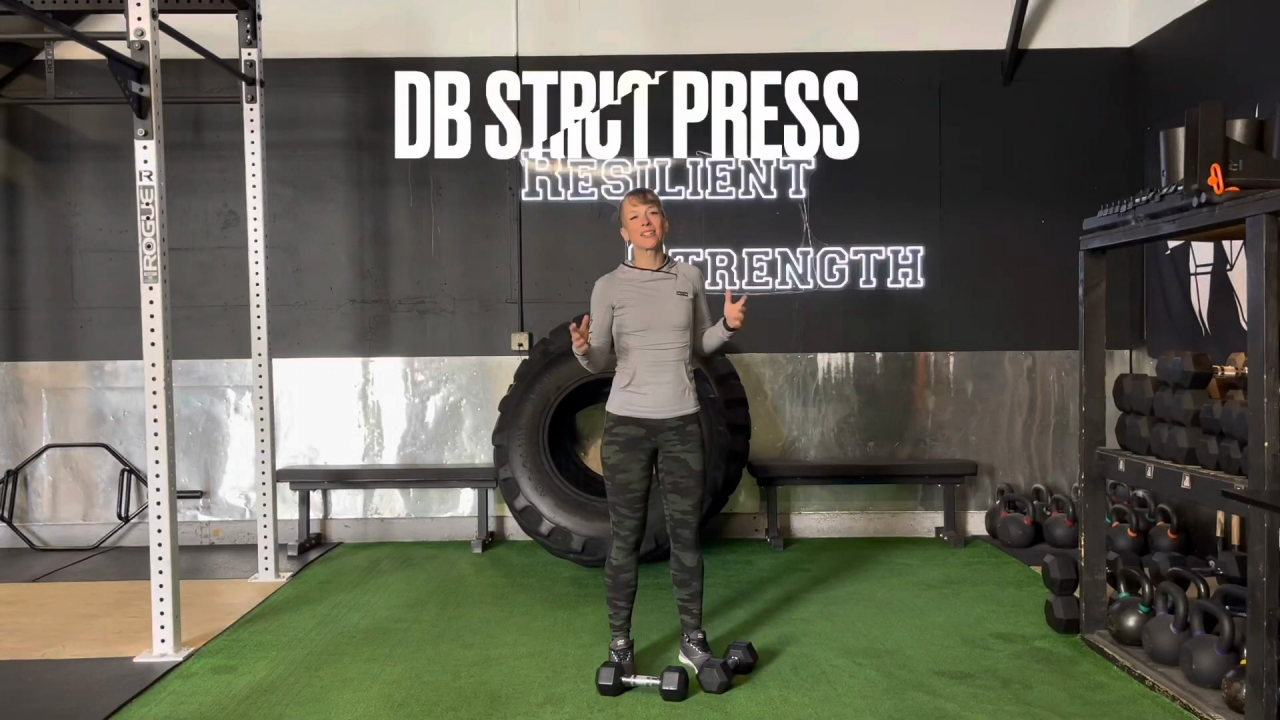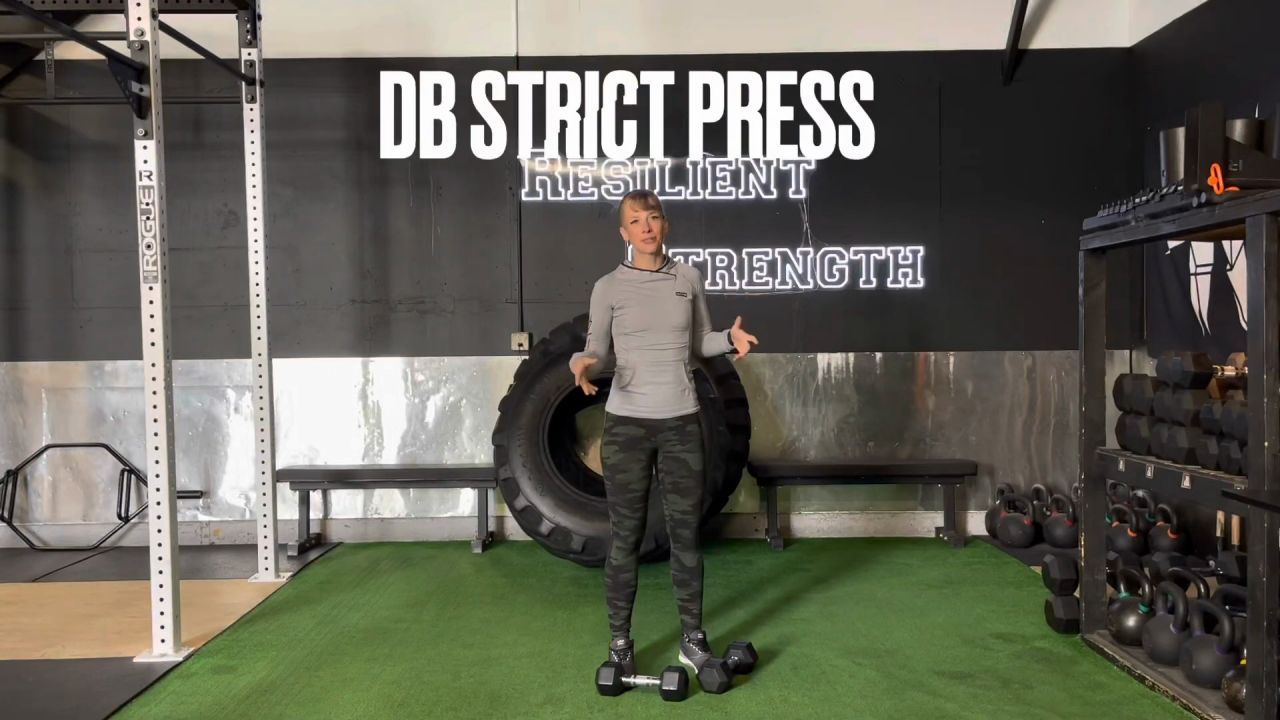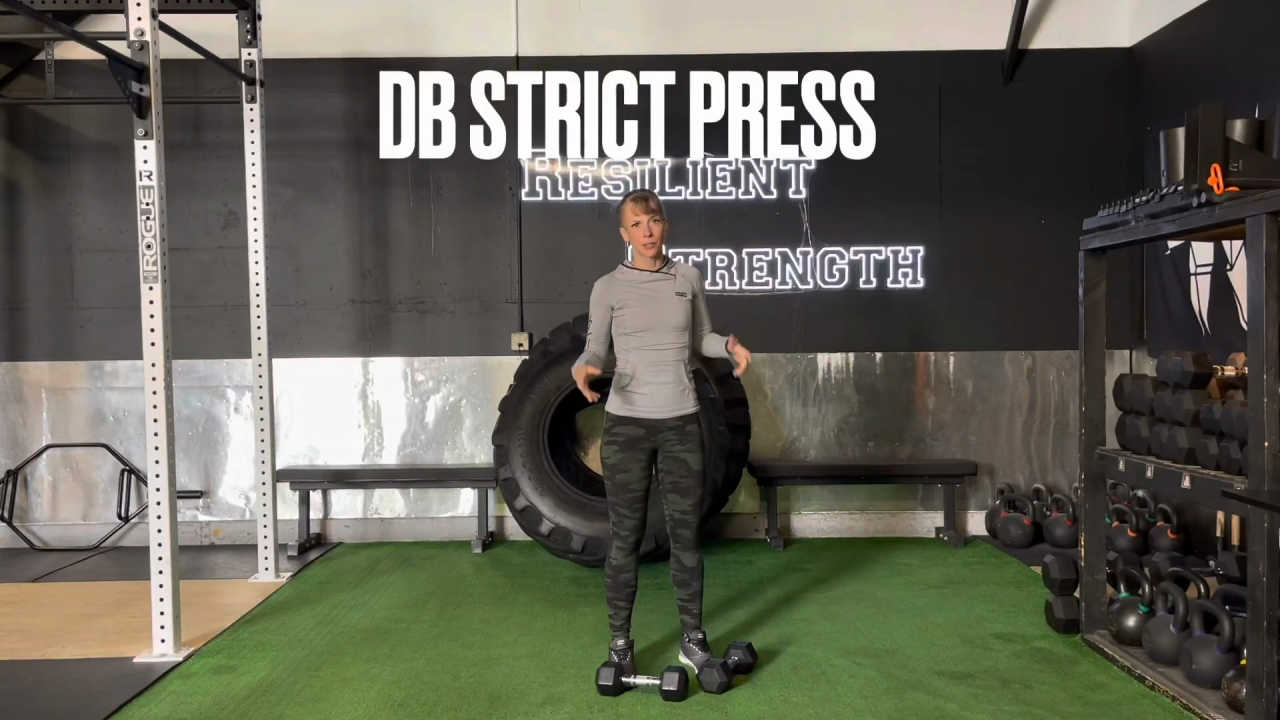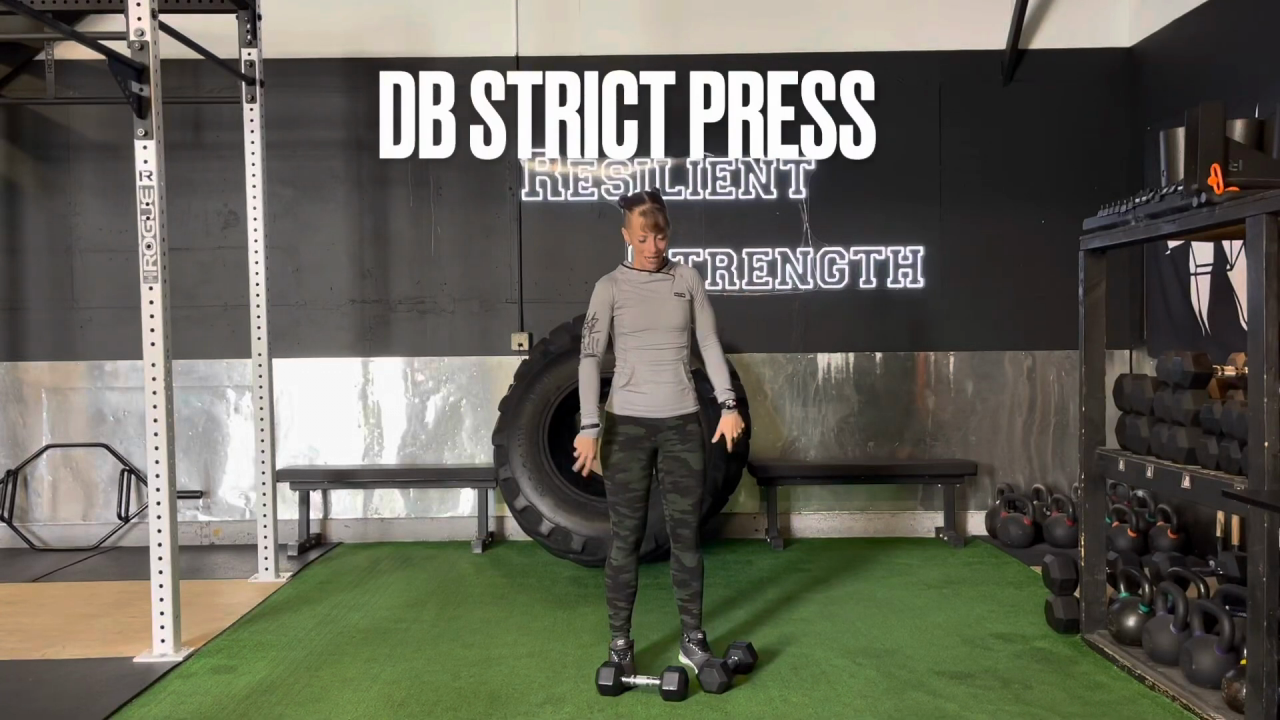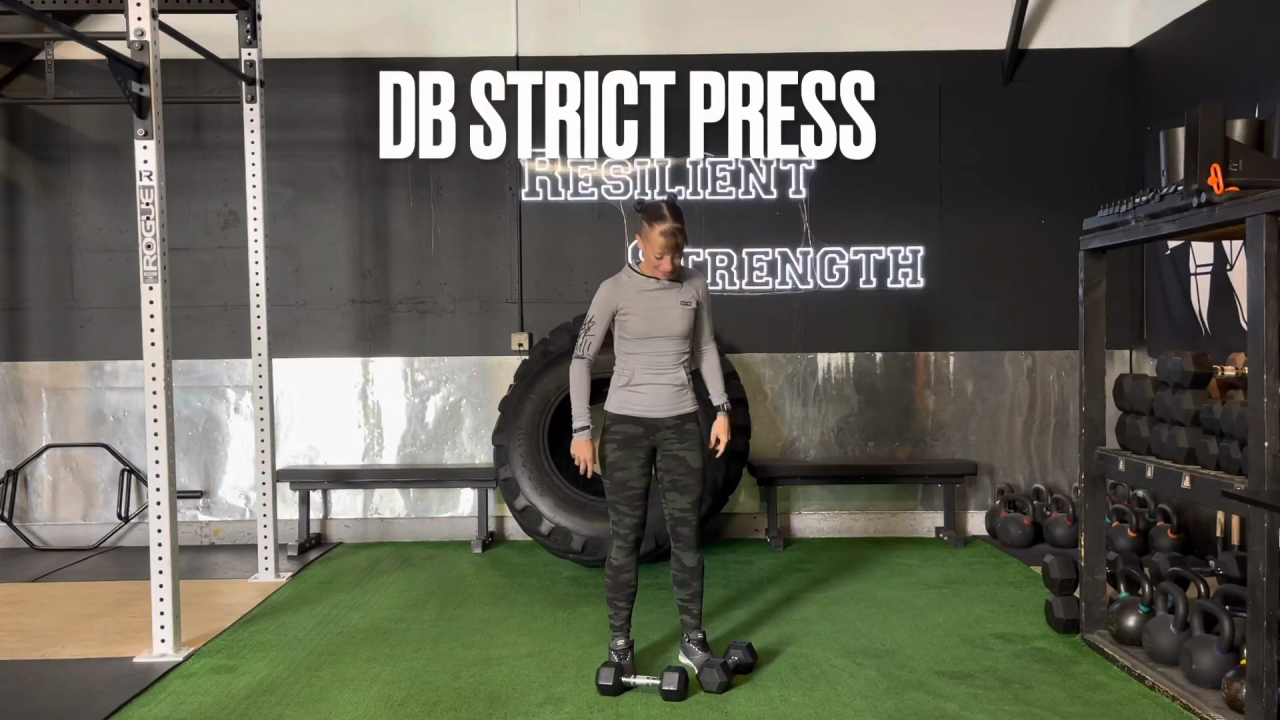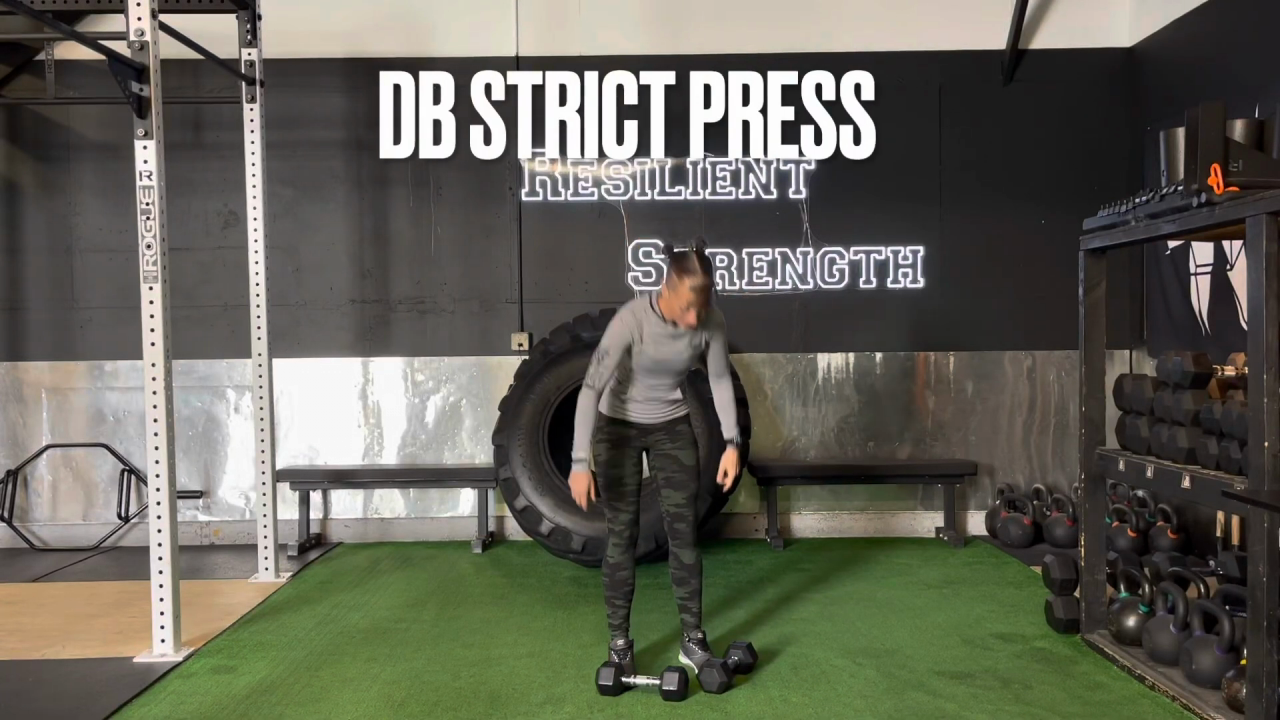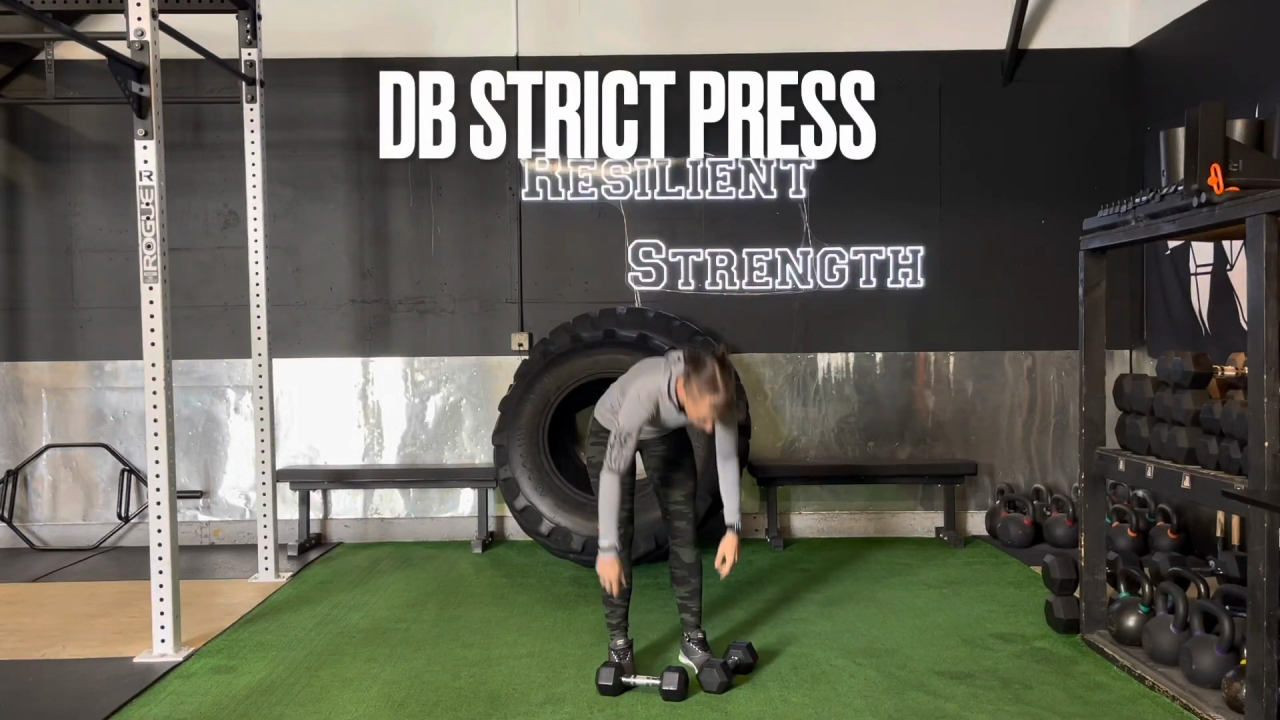
dt=0.2s
person 1, frame 1
left shoulder: (689, 277)
right shoulder: (609, 286)
right elbow: (598, 358)
left wrist: (729, 325)
right wrist: (583, 346)
left hip: (681, 422)
right hip: (627, 423)
left knee: (686, 532)
right knee: (626, 536)
left ankle: (693, 636)
right ankle: (619, 640)
person 1, frame 2
left shoulder: (689, 278)
right shoulder: (608, 287)
right elbow: (598, 353)
left wrist: (730, 340)
right wrist: (583, 363)
left hip: (681, 422)
right hip: (627, 423)
left knee: (686, 532)
right knee: (625, 536)
left ankle: (693, 636)
right ankle: (620, 640)
person 1, frame 3
left shoulder: (688, 278)
right shoulder: (609, 287)
left elbow: (704, 339)
right elbow: (594, 351)
left wrist: (729, 347)
right wrist: (582, 368)
left hip: (681, 423)
right hip: (628, 424)
left knee: (686, 533)
right knee: (625, 536)
left ankle: (693, 637)
right ankle: (619, 641)
person 1, frame 4
left shoulder: (688, 279)
right shoulder: (610, 287)
left elbow: (710, 346)
right elbow: (590, 357)
left wrist: (728, 404)
right wrist: (589, 424)
left hip: (682, 423)
right hip: (627, 424)
left knee: (685, 533)
right knee: (626, 535)
left ankle: (693, 638)
right ankle: (620, 641)
person 1, frame 5
left shoulder: (694, 285)
right shoulder: (615, 289)
left elbow: (705, 351)
right elbow: (582, 359)
left wrist: (722, 409)
right wrist: (581, 429)
left hip: (681, 424)
right hip: (625, 424)
left knee: (686, 532)
right knee: (626, 535)
left ankle: (693, 637)
right ankle: (620, 641)
person 1, frame 6
left shoulder: (708, 319)
right shoulder: (632, 316)
left elbow: (720, 378)
right elbow: (591, 387)
left wrist: (731, 441)
right wrist: (581, 460)
left hip: (673, 426)
right hip: (620, 425)
left knee: (683, 529)
right knee: (620, 535)
left ankle: (693, 639)
right ankle: (618, 642)
person 1, frame 7
left shoulder: (716, 396)
right shoulder: (647, 390)
left elbow: (728, 459)
right elbow: (612, 471)
left wrist: (732, 527)
right wrist: (608, 548)
left hip: (668, 438)
right hip: (611, 429)
left knee: (683, 530)
right knee: (618, 532)
left ankle: (693, 640)
right ankle: (619, 644)
